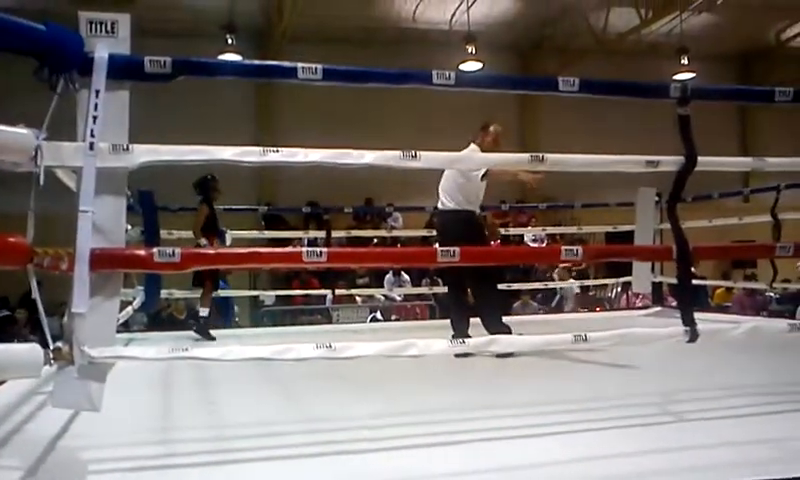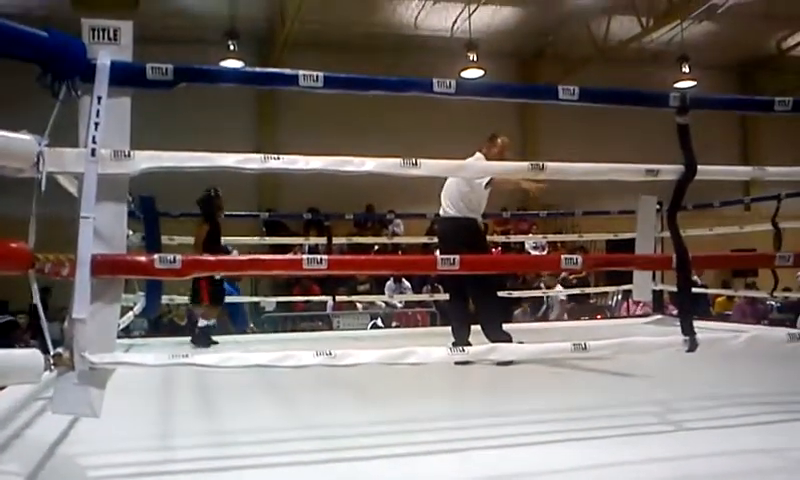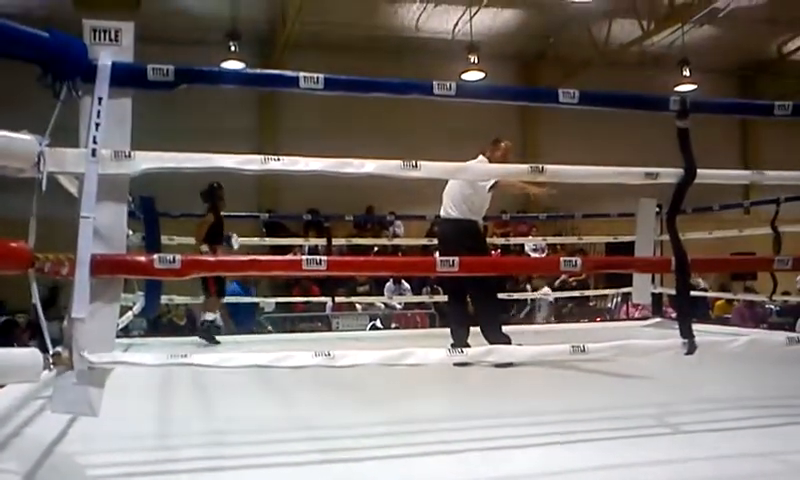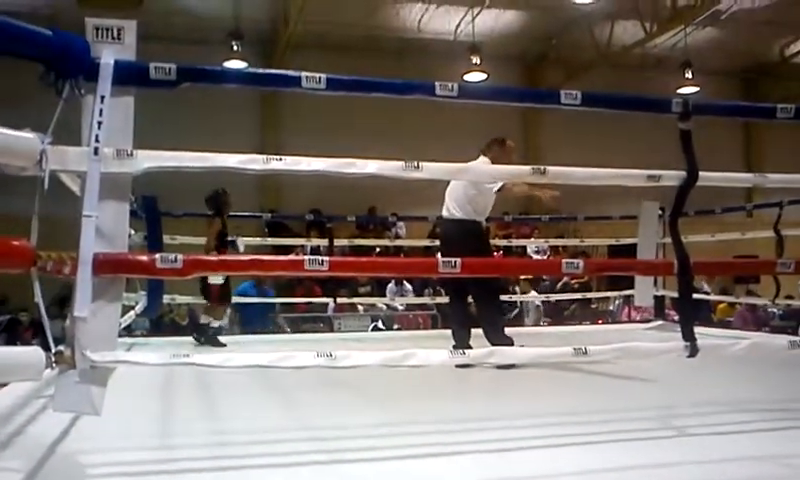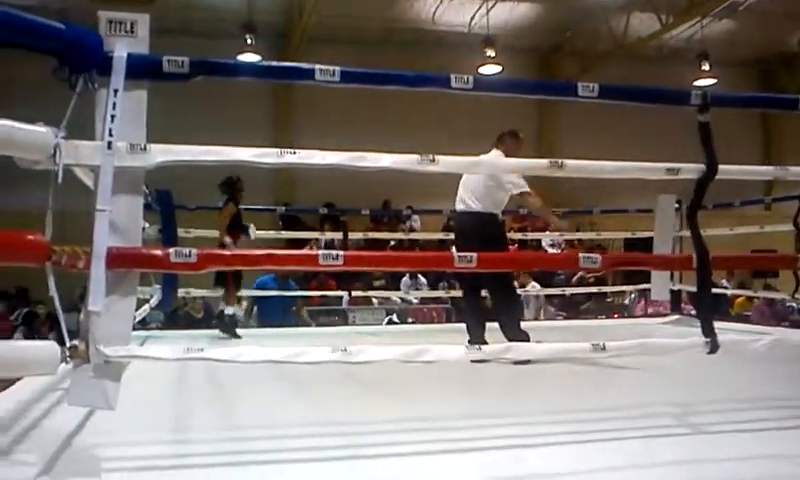
dt=0.2s
person 1, frame 1
left shoulder: (466, 157)
right shoulder: (472, 156)
right elbow: (491, 171)
left wrist: (483, 223)
right wrist: (519, 174)
left hip: (446, 219)
right hip: (462, 220)
left knee: (455, 281)
right knee: (483, 278)
left ankle: (460, 335)
right ankle: (498, 332)
person 1, frame 2
left shoulder: (471, 166)
right shoulder: (477, 164)
right elbow: (495, 180)
right wrist: (523, 183)
left hip: (448, 227)
right hip: (463, 227)
left knee: (456, 288)
right knee: (483, 286)
left ankle: (461, 342)
right ankle: (498, 340)
person 1, frame 3
right shoulder: (479, 167)
right elbow: (500, 183)
right wrist: (528, 188)
left hip: (448, 228)
right hip: (463, 229)
left knee: (455, 290)
right knee: (483, 288)
left ankle: (459, 344)
right ankle: (497, 342)
person 1, frame 4
left shoulder: (470, 168)
right shoulder: (485, 169)
right elbow: (506, 187)
right wrist: (537, 191)
left hip: (449, 228)
right hip: (468, 230)
left knee: (457, 291)
right knee: (486, 289)
left ankle: (462, 344)
right ankle: (500, 343)
person 1, frame 5
left shoulder: (478, 162)
right elbow: (526, 196)
right wrist: (551, 218)
left hip: (462, 221)
right hip: (484, 223)
left knee: (470, 284)
right knee: (501, 284)
left ankle: (476, 339)
right ankle: (515, 337)
person 2, frame 1
left shoulder: (210, 206)
right shoulder: (204, 206)
right elbow: (197, 230)
left wrist: (220, 234)
right wrist: (205, 245)
left knee: (210, 289)
right knee: (208, 288)
left ankle: (201, 324)
right ankle: (201, 324)
person 2, frame 2
left shoulder: (215, 222)
right shoulder: (205, 223)
right elbow: (197, 247)
left wrist: (225, 251)
left knee: (216, 303)
right knee: (210, 304)
left ankle: (203, 334)
right ankle: (198, 335)
person 2, frame 3
left shoulder: (217, 215)
right shoulder: (211, 215)
right elbow: (198, 237)
left wrist: (226, 238)
right wrist: (207, 252)
left knee: (212, 295)
right knee: (216, 295)
left ankle: (205, 328)
right ankle: (206, 329)
person 2, frame 4
left shoulder: (221, 220)
right shoulder: (217, 220)
right elbow: (209, 246)
left wrist: (230, 243)
left knee: (215, 302)
right knee: (221, 303)
left ankle: (200, 331)
right ankle: (210, 335)
person 2, frame 5
left shoulder: (233, 206)
right shoulder: (230, 205)
right elbow: (221, 228)
left wrist: (245, 229)
right wrist: (229, 244)
left hip: (230, 251)
right hip: (227, 251)
left knee: (232, 287)
right knee: (232, 287)
left ankle: (223, 319)
right ankle: (227, 322)
